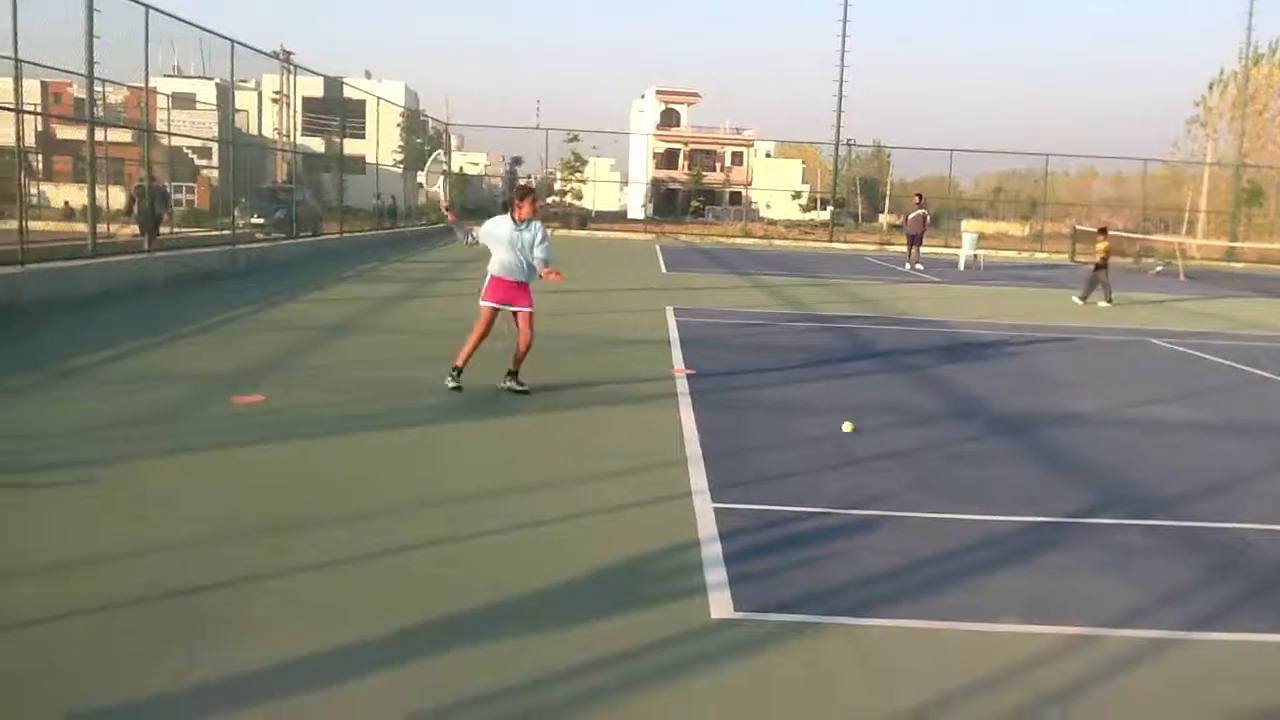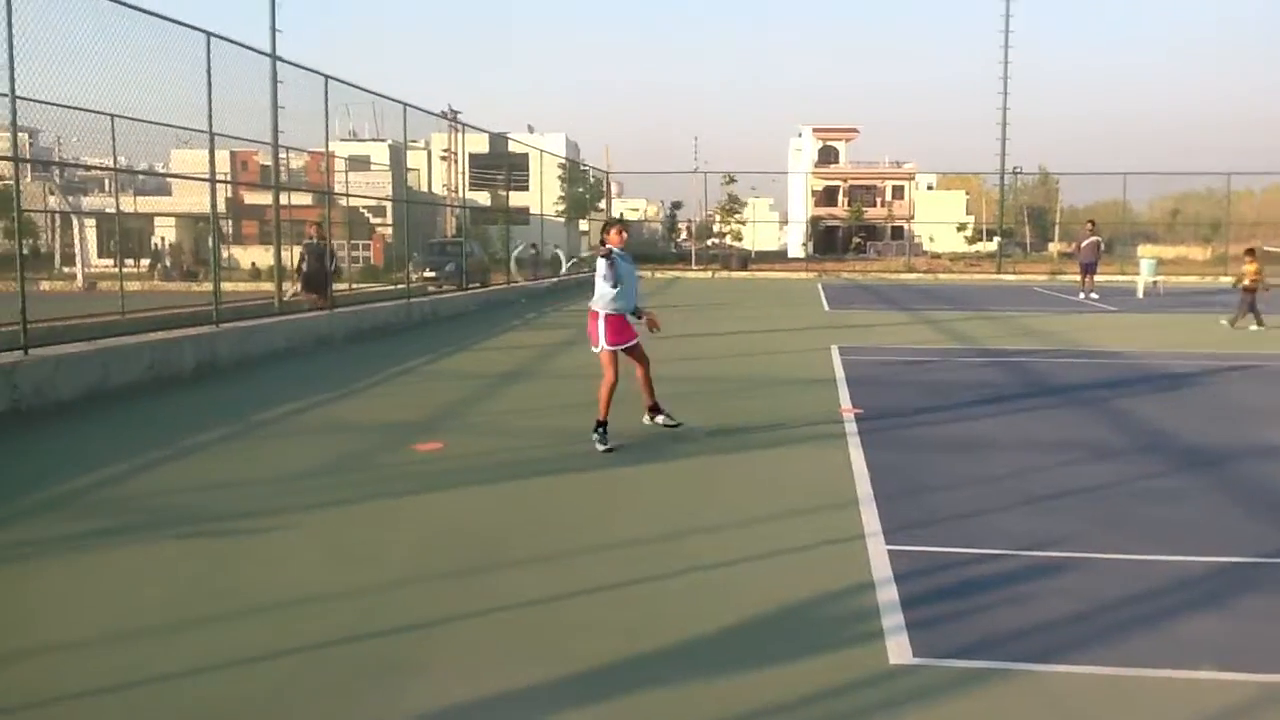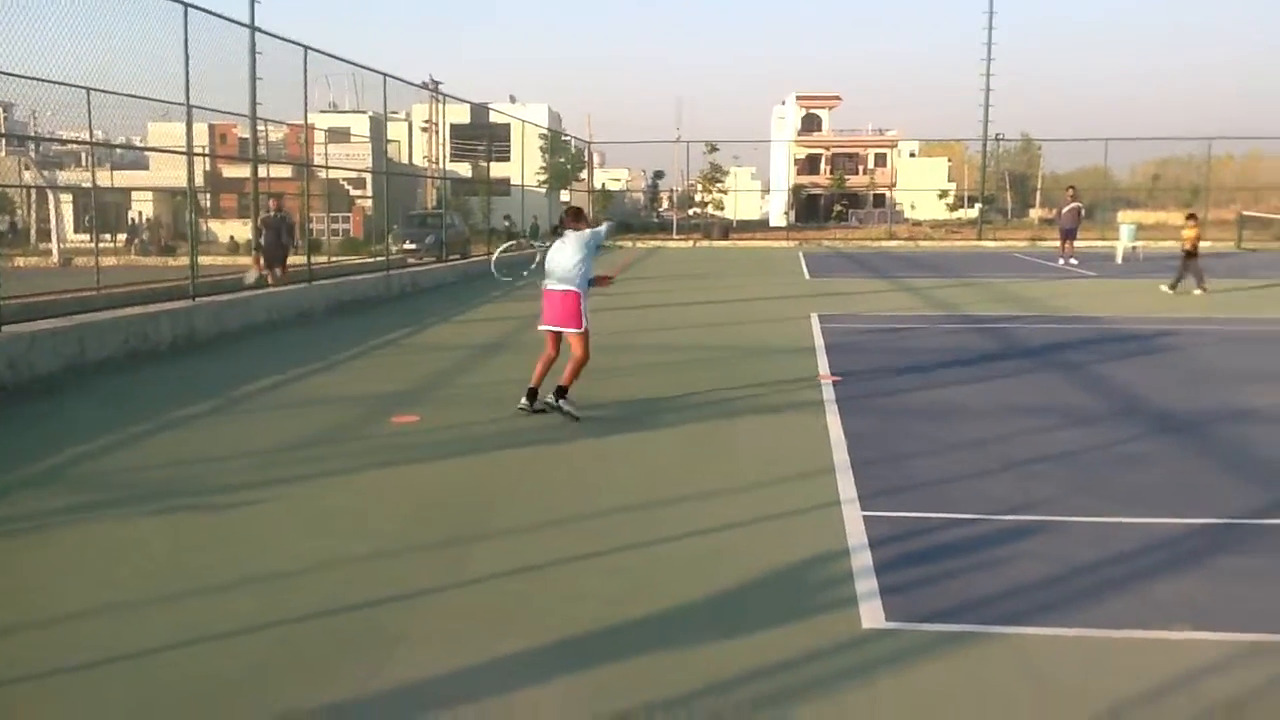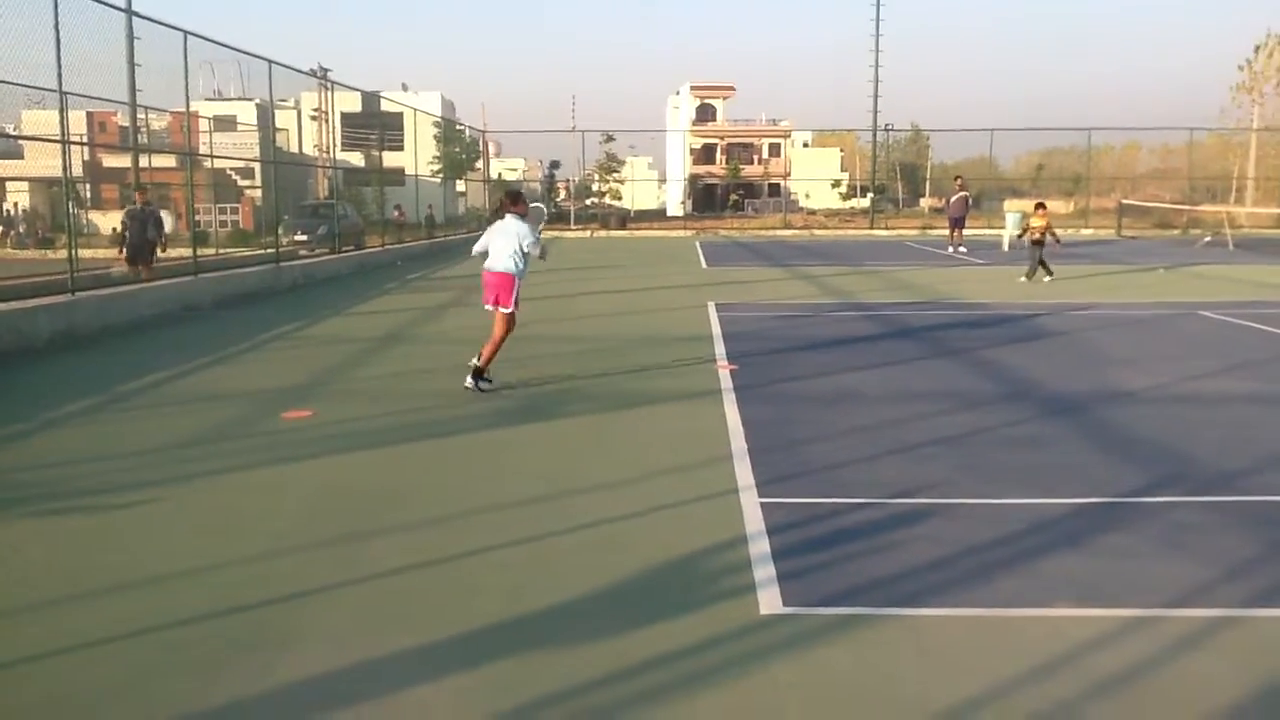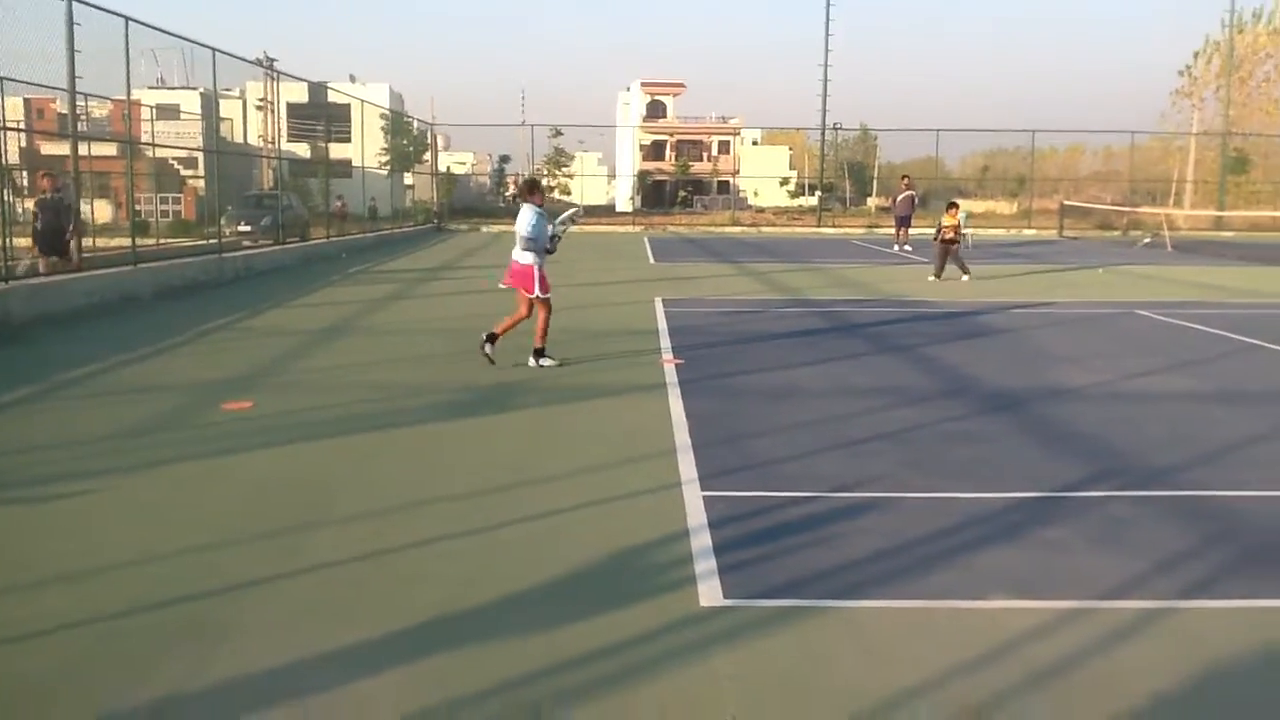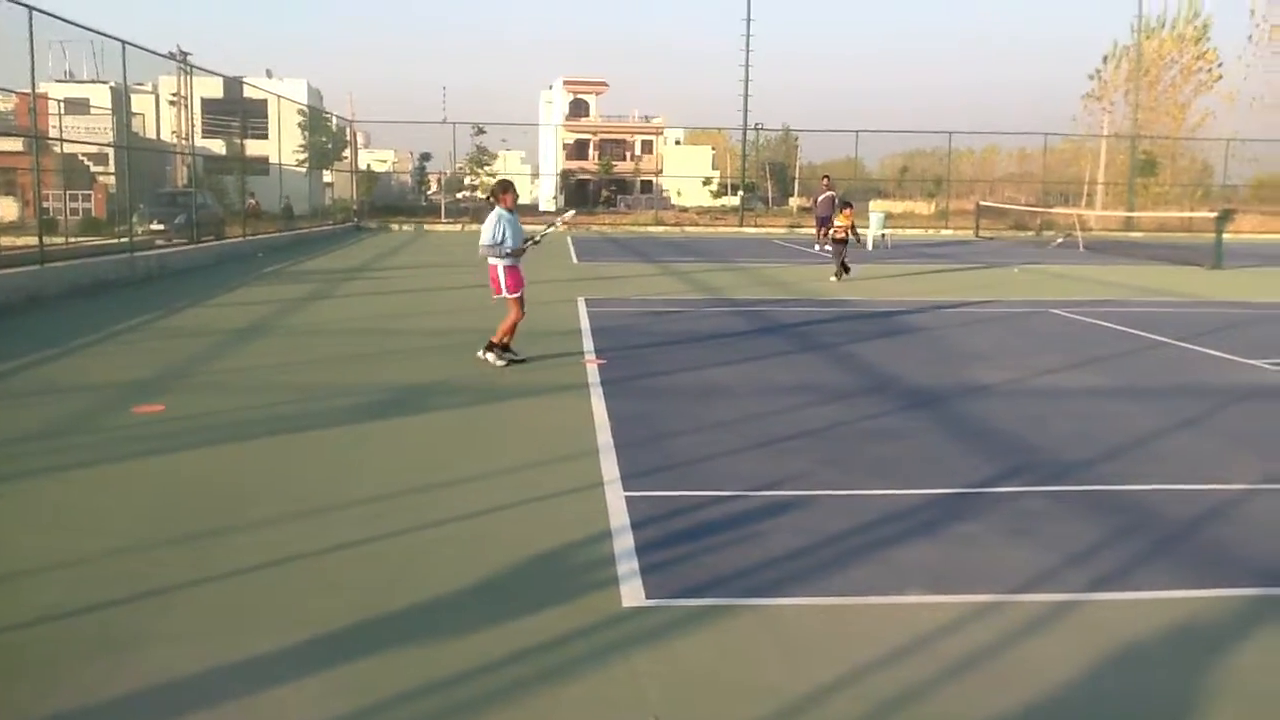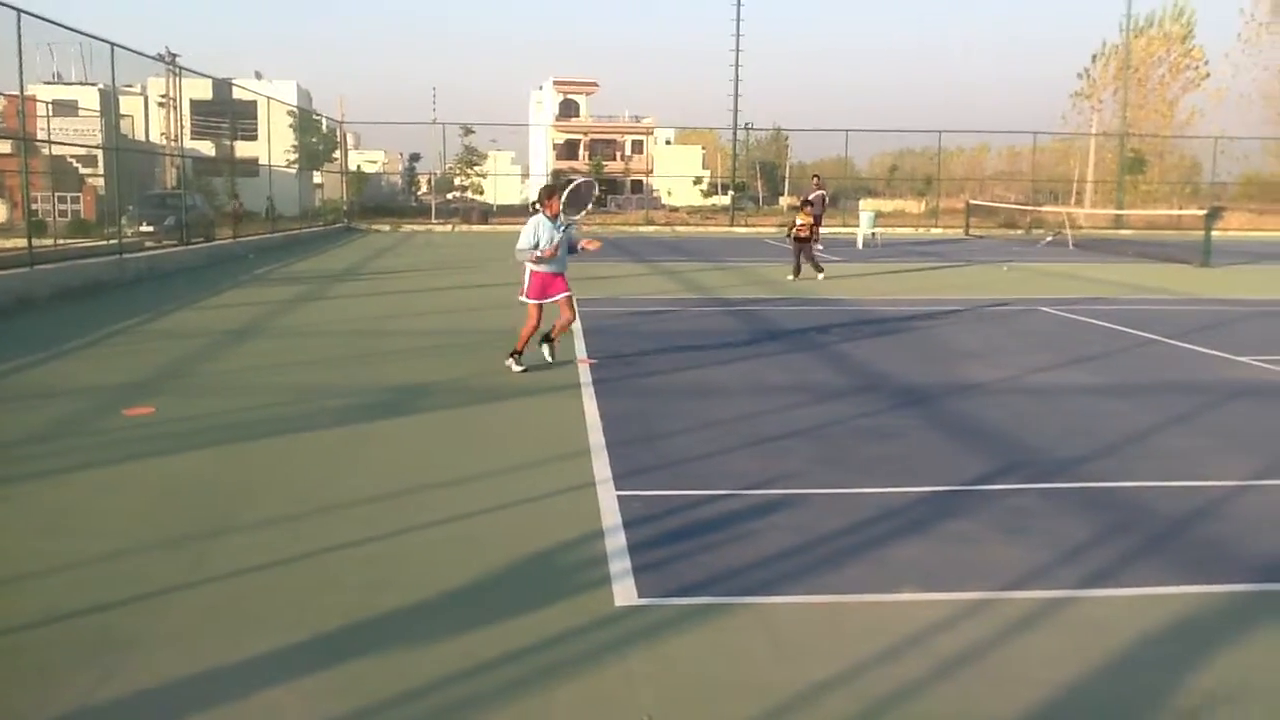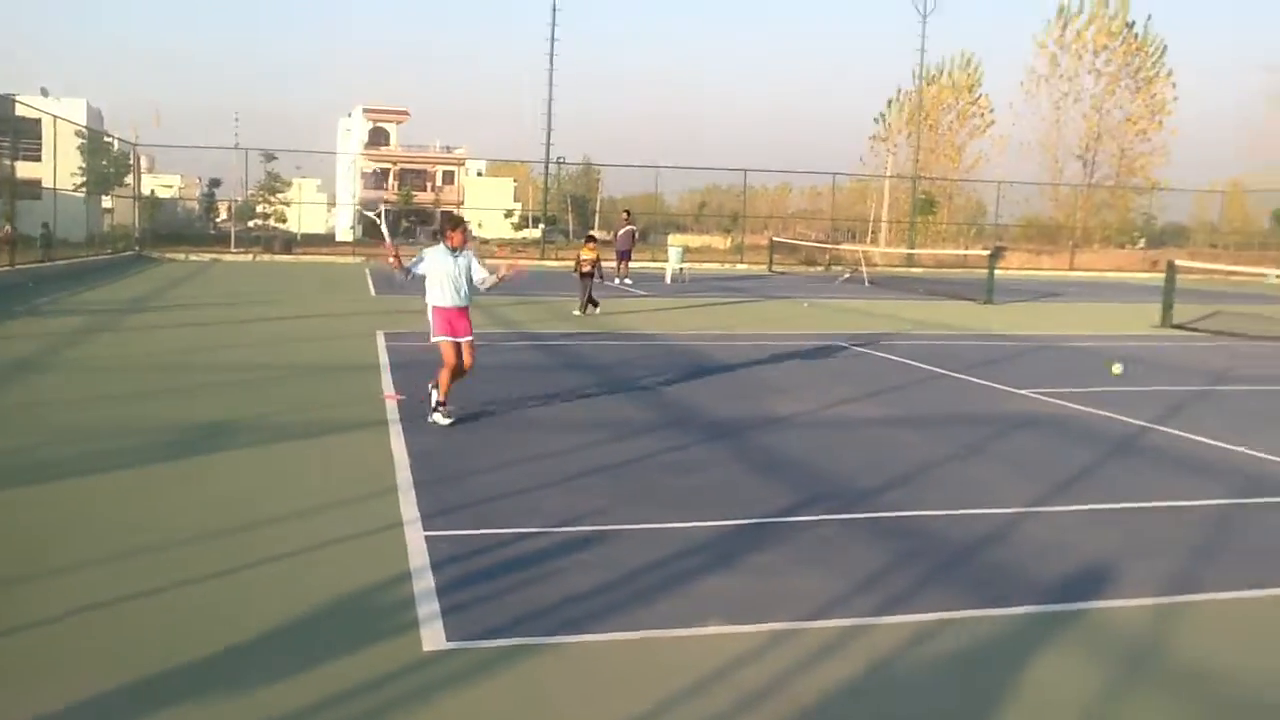
dt=0.5s
person 1, frame 1
left shoulder: (537, 229)
right shoulder: (495, 224)
left elbow: (539, 258)
left wrist: (544, 271)
left hip: (521, 288)
right hip: (497, 282)
left knee: (527, 337)
right knee: (482, 329)
left ankle: (512, 376)
right ankle: (456, 372)
person 1, frame 2
left shoulder: (626, 262)
right shoulder: (606, 257)
right elbow: (611, 281)
left wrist: (643, 314)
right wrist: (604, 257)
left hip: (620, 318)
right hip: (604, 318)
left knee: (643, 362)
right knee: (611, 375)
left ankle: (653, 411)
right ankle: (601, 427)
person 1, frame 3
left shoulder: (554, 248)
right shoulder: (586, 237)
right elbow: (608, 227)
left wrist: (593, 281)
left hip: (550, 296)
right hip: (570, 298)
left knee: (551, 352)
right knee: (581, 354)
left ankle: (529, 398)
right ankle: (559, 394)
person 1, frame 4
left shoulder: (495, 226)
right shoulder: (523, 227)
left elbow: (477, 250)
right elbow: (539, 252)
right wrist: (543, 249)
left hip: (490, 274)
right hip: (508, 278)
left knee: (508, 324)
right knee: (500, 332)
left ankle: (480, 360)
right ankle: (476, 376)
person 1, frame 5
left shoulder: (529, 213)
right shoulder: (531, 215)
right elbow: (524, 243)
left wrist: (549, 239)
right wrist: (547, 247)
left hip: (521, 264)
right hip: (530, 267)
left knee: (525, 312)
right knee: (545, 310)
left ankle: (491, 337)
right ankle: (538, 355)
person 1, frame 6
left shoulder: (511, 216)
right shoulder: (496, 219)
right elbow: (485, 249)
right wrist: (510, 252)
left hip: (511, 267)
right hip: (502, 269)
left knee: (518, 311)
right knee: (517, 314)
left ankle: (504, 348)
right ankle: (490, 348)
person 1, frame 7
left shoulder: (563, 222)
right shoulder: (534, 224)
left elbow: (569, 246)
right elbow: (520, 253)
left wrist: (582, 244)
right wrist: (542, 255)
left hip: (557, 276)
right hip: (537, 276)
left knee: (569, 317)
right knee: (533, 322)
left ankle: (548, 339)
right ankle: (515, 356)
person 1, frame 8
left shoulder: (468, 255)
right shoulder: (429, 255)
left elbow: (483, 282)
right elbow: (407, 273)
left wrist: (499, 276)
left hip: (462, 313)
right hip: (440, 312)
left knee: (467, 363)
right knee: (450, 362)
left ankle: (437, 387)
right ankle: (439, 408)
